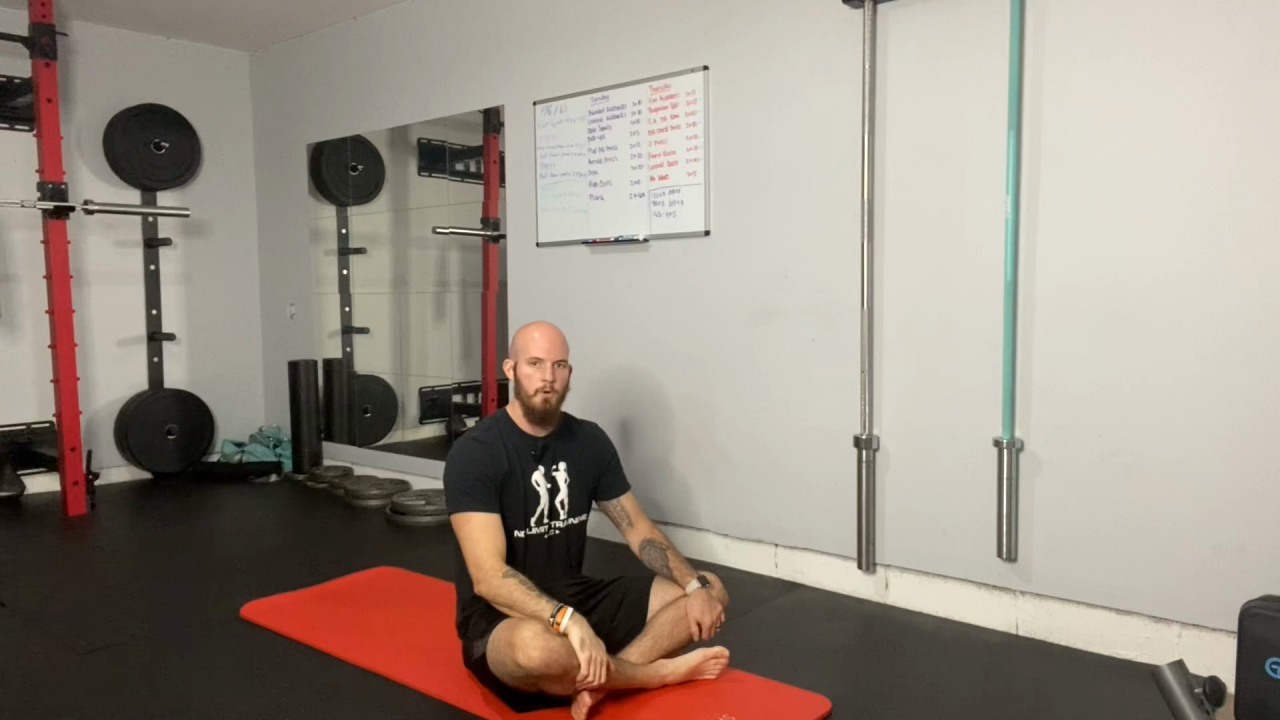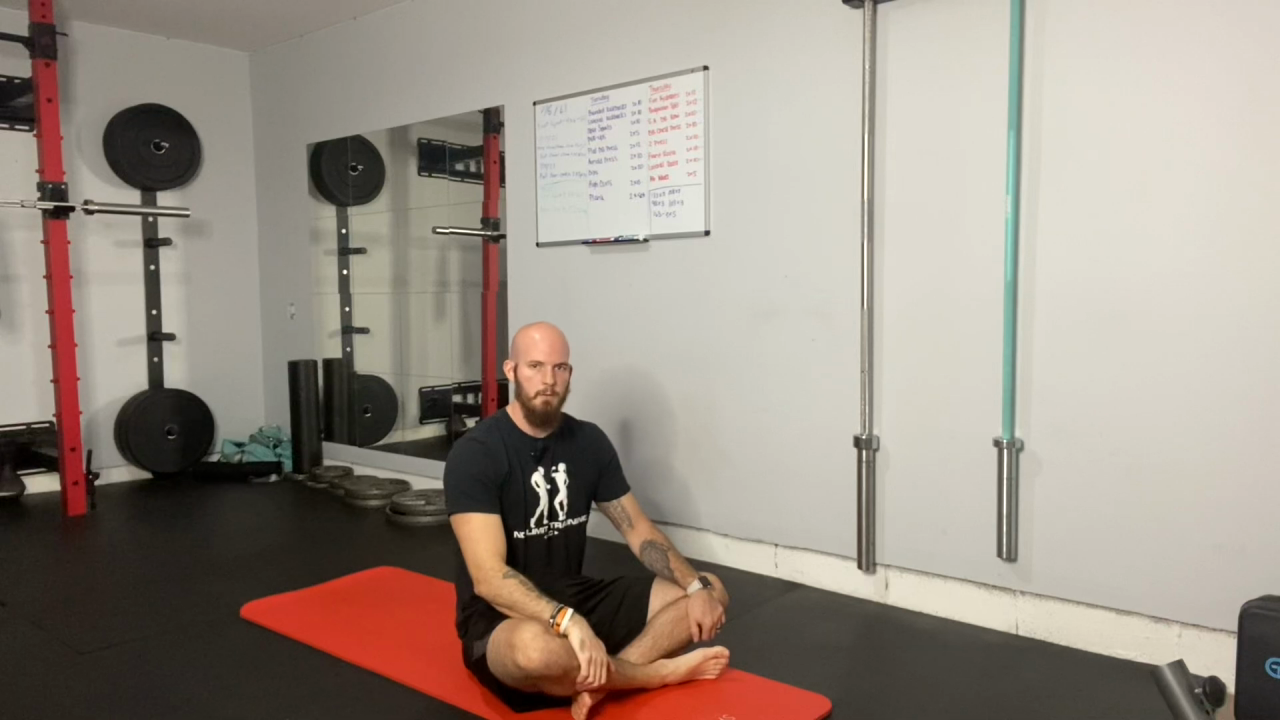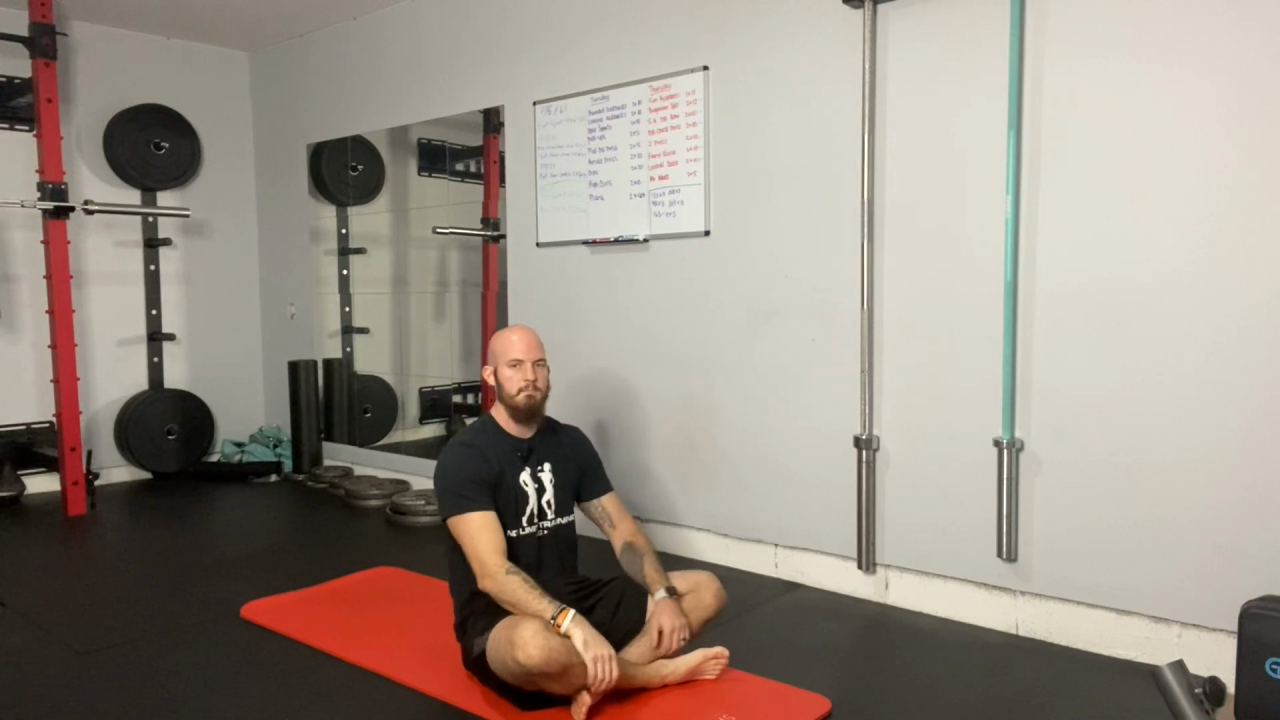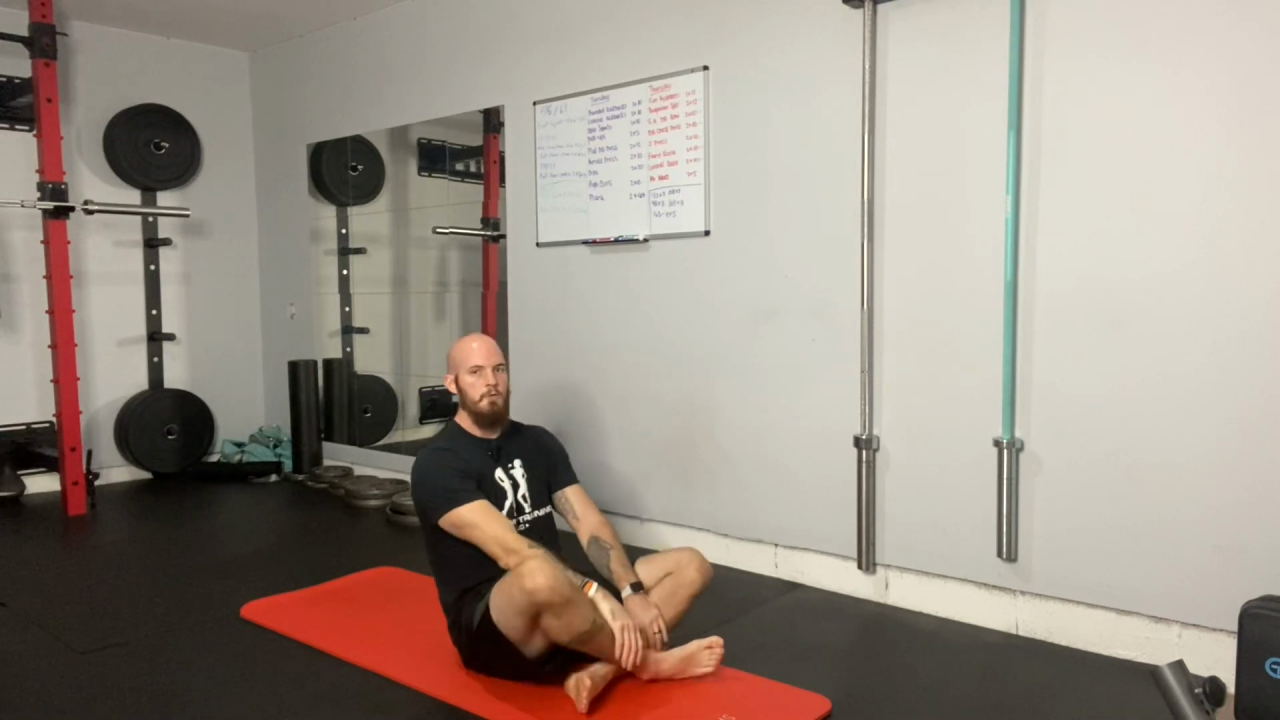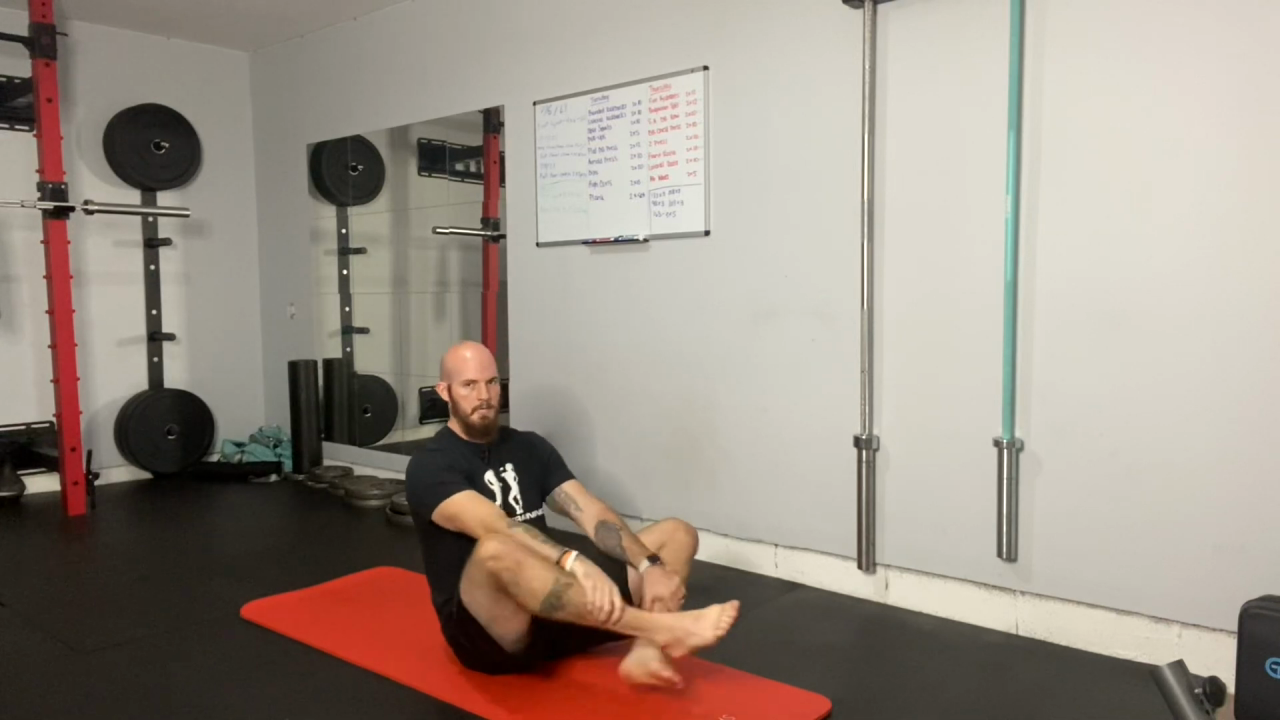
dt=0.5s
person 1, frame 1
left shoulder: (589, 440)
right shoulder: (476, 452)
left elbow: (637, 527)
right elbow: (488, 578)
left wrist: (694, 584)
right wrist: (568, 620)
left hip: (576, 595)
right hip: (501, 617)
left knee: (711, 591)
right knee: (536, 647)
left ankle: (600, 678)
right ankle: (659, 671)
person 1, frame 2
left shoulder: (588, 441)
right shoulder: (476, 453)
left elbow: (638, 529)
right elbow: (488, 577)
left wrist: (696, 586)
right wrist: (567, 622)
left hip: (575, 596)
right hip: (501, 617)
left knee: (711, 593)
right knee: (535, 650)
left ankle: (600, 680)
right ankle: (659, 671)
person 1, frame 3
left shoulder: (570, 442)
right shoulder: (465, 456)
left elbow: (622, 528)
right elbow: (492, 573)
left wrist: (665, 594)
right wrist: (571, 624)
left hip: (570, 595)
right hip: (498, 619)
left knee: (706, 591)
right knee: (536, 645)
left ankle: (599, 679)
right ankle: (655, 672)
person 1, frame 4
left shoulder: (538, 442)
right shoulder: (437, 464)
left elbow: (589, 524)
right elbow: (510, 551)
left wrist: (634, 593)
right wrist: (598, 598)
left hip: (560, 608)
right hip: (488, 627)
left knee: (690, 565)
right knee: (539, 574)
left ankle: (600, 670)
right ankle: (644, 661)
person 1, frame 5
left shoulder: (530, 447)
right shoulder: (431, 466)
left elbow: (591, 515)
right elbow: (495, 530)
left wrist: (650, 566)
right wrist: (574, 562)
left hip: (549, 606)
right hip: (489, 625)
left knee: (677, 534)
right knee: (497, 551)
left ankle: (643, 654)
right ankle: (660, 630)
